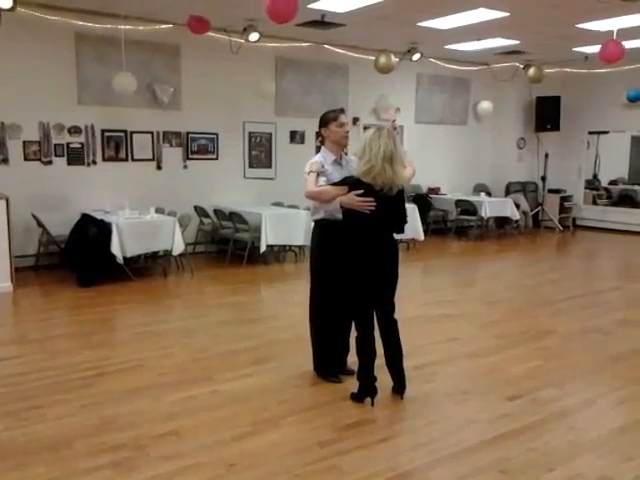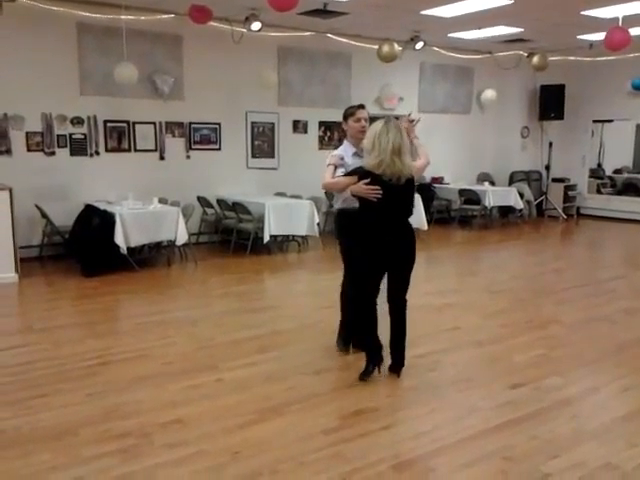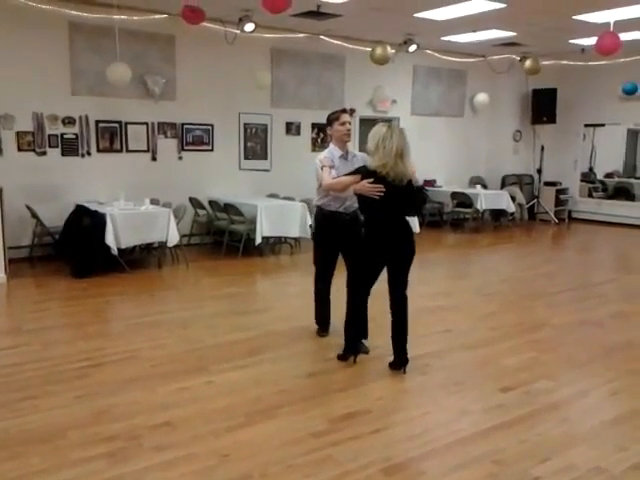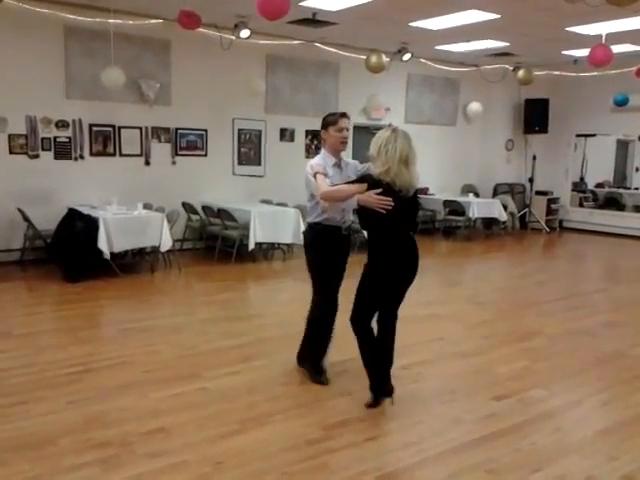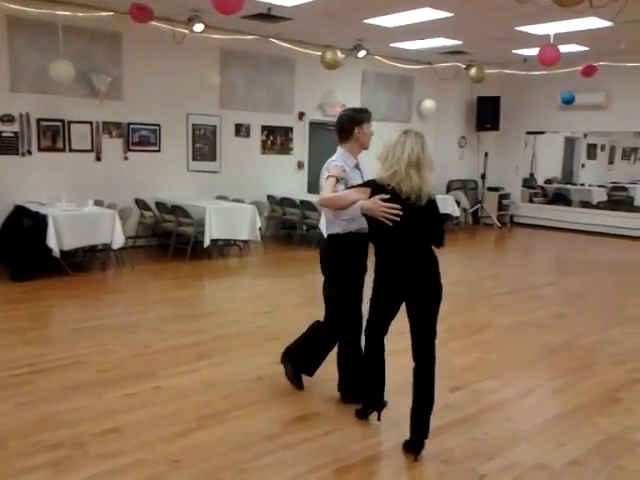
dt=1s
person 1, frame 1
left shoulder: (354, 184)
right shoulder: (397, 183)
left elbow: (312, 193)
right elbow: (410, 167)
left wrist: (314, 170)
right wrist: (393, 143)
left hip: (361, 260)
right hip: (387, 257)
left knee: (364, 322)
right knee: (387, 317)
left ankle: (367, 386)
right ankle: (399, 382)
person 1, frame 2
left shoulder: (365, 173)
right shoulder: (408, 172)
left elbow: (329, 185)
right elbow: (425, 159)
left wrist: (333, 164)
right wrist: (411, 135)
left hip: (375, 245)
right hip: (403, 242)
left knee: (366, 298)
right knee: (398, 300)
left ankle: (373, 356)
right ankle: (397, 362)
person 1, frame 3
left shoulder: (368, 172)
right shoulder: (406, 174)
left elbow: (328, 185)
left wrist: (326, 166)
left hip: (377, 240)
right hip: (403, 239)
left knee: (360, 292)
right knee: (398, 296)
left ankle: (351, 347)
right ankle: (400, 357)
person 1, frame 4
left shoulder: (373, 181)
right shoulder: (409, 184)
left elbow: (326, 194)
left wrist: (319, 173)
left hip: (384, 259)
right hip: (408, 257)
left knee: (360, 318)
right knee: (388, 316)
left ankle: (379, 385)
right ankle: (383, 380)
person 1, frame 5
left shoulder: (378, 188)
right shoulder: (426, 195)
left elbow: (327, 201)
right elbow: (436, 237)
left wrist: (332, 176)
left hip: (390, 276)
right hip: (425, 276)
left knee: (374, 335)
right knee: (424, 351)
left ankle: (372, 401)
right ankle: (418, 435)
person 2, frame 1
left shoulder: (351, 163)
right shoulder: (318, 164)
right wrist: (343, 201)
right hip: (328, 234)
left knee: (346, 299)
right knee: (324, 300)
left ankle: (339, 360)
right ankle: (324, 364)
person 2, frame 2
right shoulder: (339, 156)
right elbow: (327, 184)
right wrist: (352, 189)
right hip: (349, 221)
right knee: (354, 276)
right ankle: (345, 333)
person 2, frame 3
left shoulder: (359, 158)
right shoulder: (325, 158)
right elbow: (330, 186)
right wrist: (356, 188)
left hip: (352, 220)
right hip: (328, 221)
left knee: (358, 276)
right knee: (324, 275)
right ankle: (323, 322)
person 2, frame 4
left shoulder: (352, 167)
right shoulder: (315, 166)
right elbow: (327, 199)
right wrist: (361, 199)
left hip: (342, 236)
right hip: (321, 237)
left knee: (327, 300)
right knee: (326, 301)
left ankle: (308, 355)
right ankle: (314, 360)
person 2, frame 5
left shoulder: (355, 167)
right shoulder: (336, 167)
left elbow: (366, 203)
right elbow: (331, 206)
right wrist: (364, 207)
left hip: (355, 247)
right hip: (342, 248)
left knee: (349, 319)
right knee: (341, 319)
left ankle: (353, 386)
right ankle: (296, 357)
